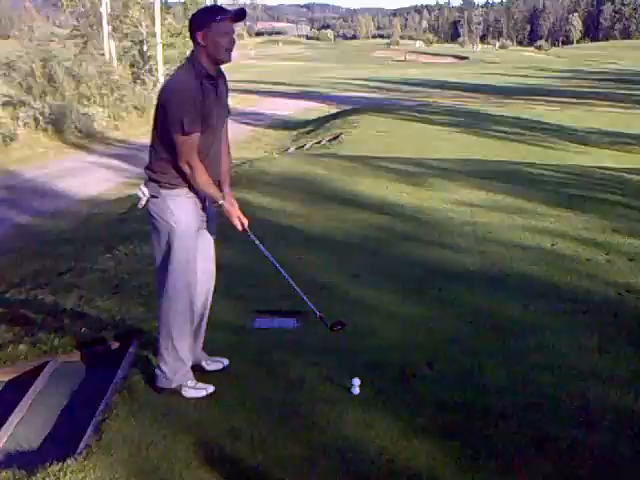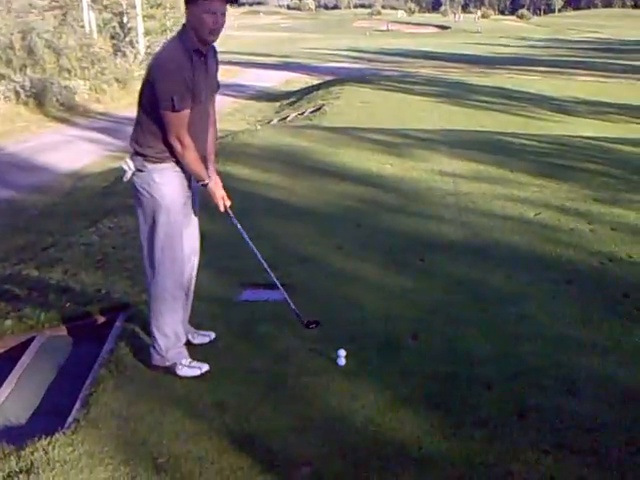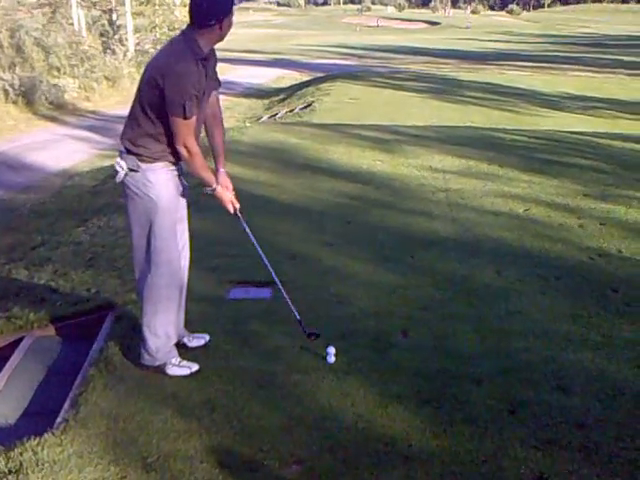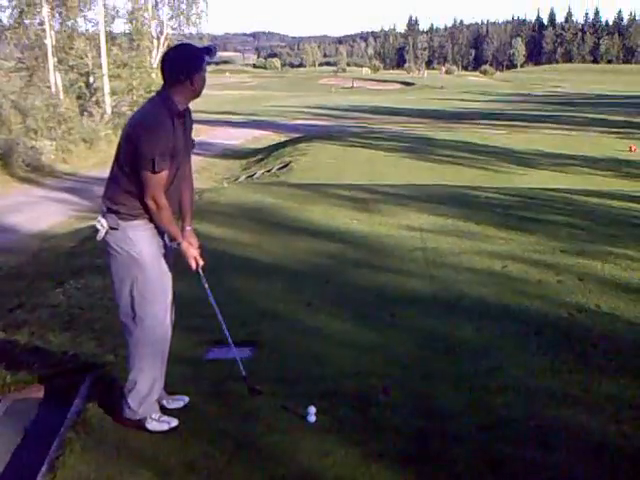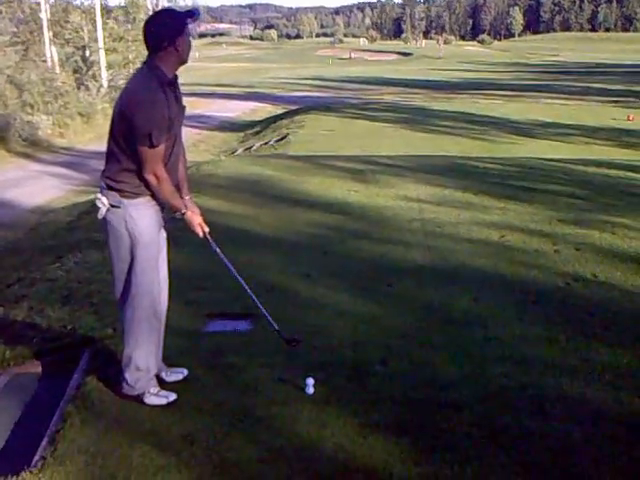
dt=0.7s
person 1, frame 1
left shoulder: (218, 80)
right shoulder: (182, 88)
left elbow: (221, 140)
right elbow: (188, 163)
left wrist: (227, 191)
right wrist: (222, 203)
left hip: (199, 194)
right hip: (174, 196)
left knee: (204, 279)
right knee: (184, 285)
left ankle: (192, 351)
right ankle: (172, 373)
person 1, frame 2
left shoulder: (209, 55)
right shoulder: (170, 63)
right elbow: (178, 138)
left wrist: (212, 169)
right wrist: (207, 182)
left hip: (185, 168)
right hip: (159, 171)
left knee: (187, 256)
right knee: (169, 262)
left ankle: (179, 326)
right ankle: (166, 350)
person 1, frame 3
left shoulder: (205, 55)
right shoulder: (179, 68)
left elbow: (212, 113)
right elbow: (185, 144)
left wrist: (222, 169)
right wrist: (214, 187)
left hip: (165, 164)
right hip: (149, 169)
left knee: (176, 256)
right knee: (162, 261)
left ankle: (173, 330)
right ankle: (157, 351)
person 1, frame 4
left shoulder: (181, 115)
right shoulder: (154, 123)
left elbow: (184, 173)
right elbow: (153, 198)
left wrist: (188, 229)
right wrist: (180, 241)
left hip: (151, 224)
right hip: (130, 226)
left knee: (161, 314)
right knee: (150, 319)
left ankle: (153, 391)
right ankle: (139, 406)
person 1, frame 5
left shoulder: (167, 82)
right shoulder: (147, 96)
left elbow: (176, 143)
right elbow: (152, 172)
left wrist: (187, 197)
right wrist: (184, 211)
left hip: (148, 201)
right hip: (131, 204)
left knee: (155, 289)
right knee: (143, 294)
left ankle: (151, 364)
right ankle: (137, 380)
